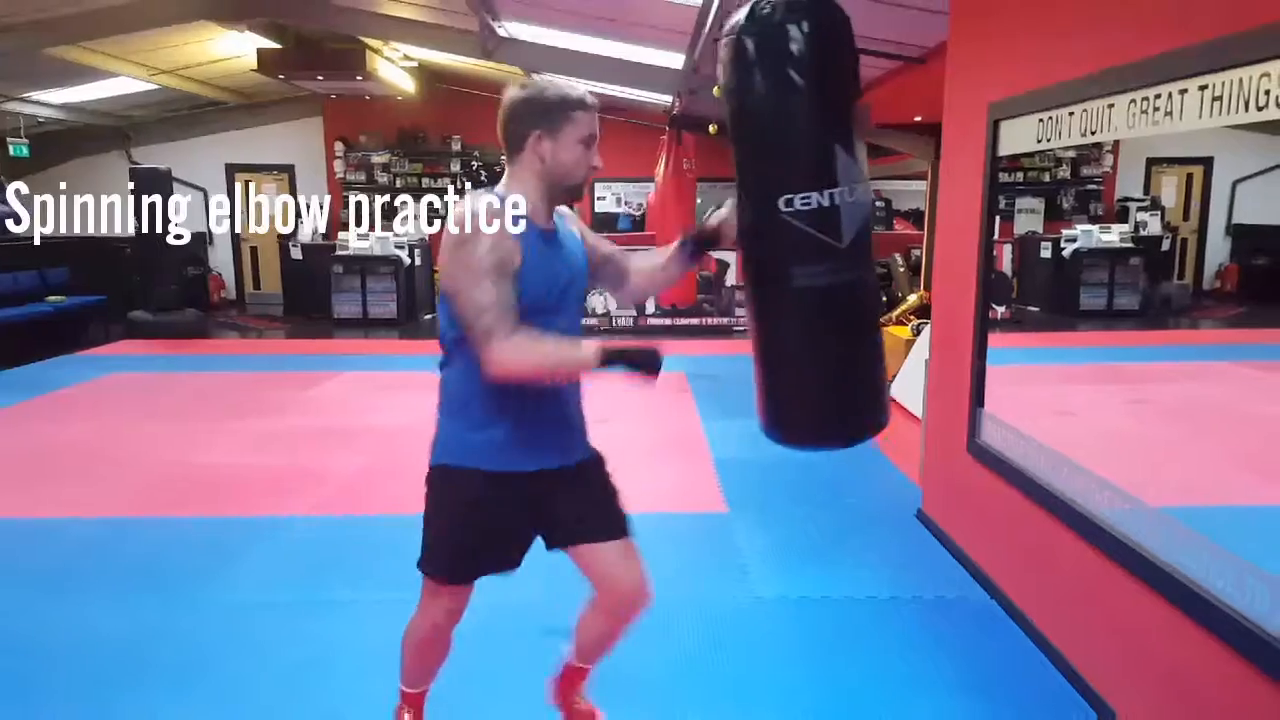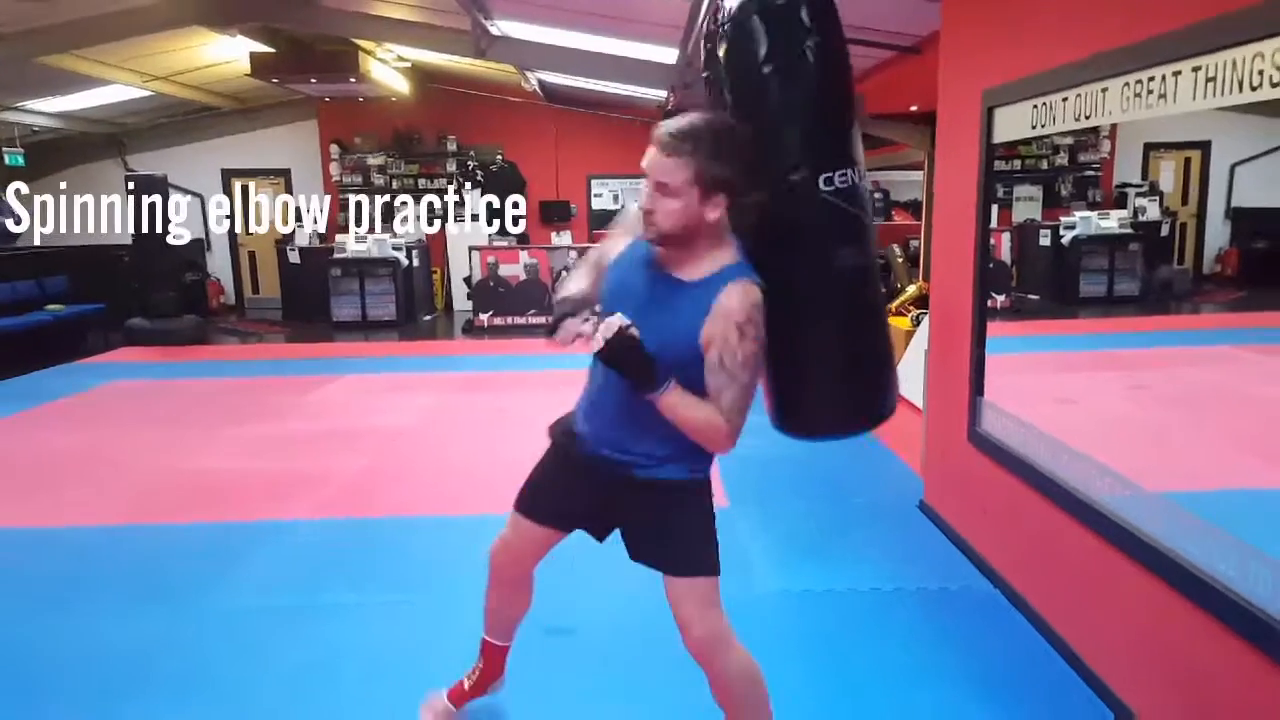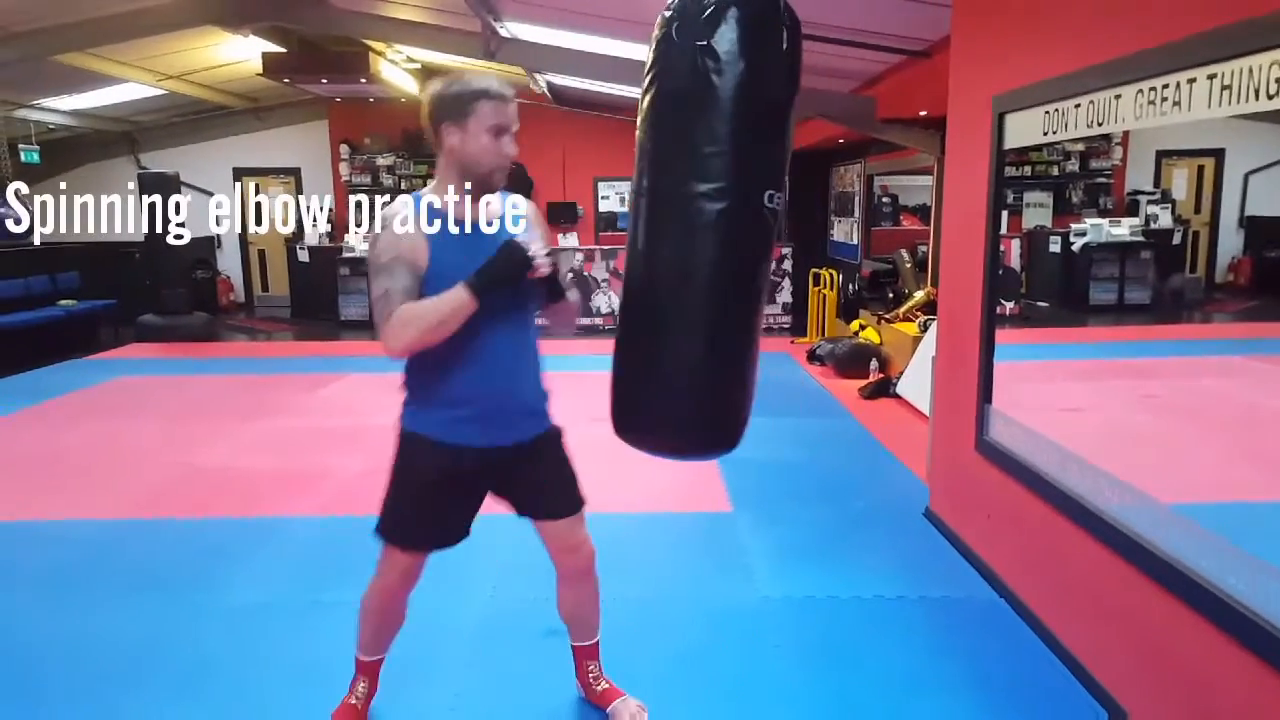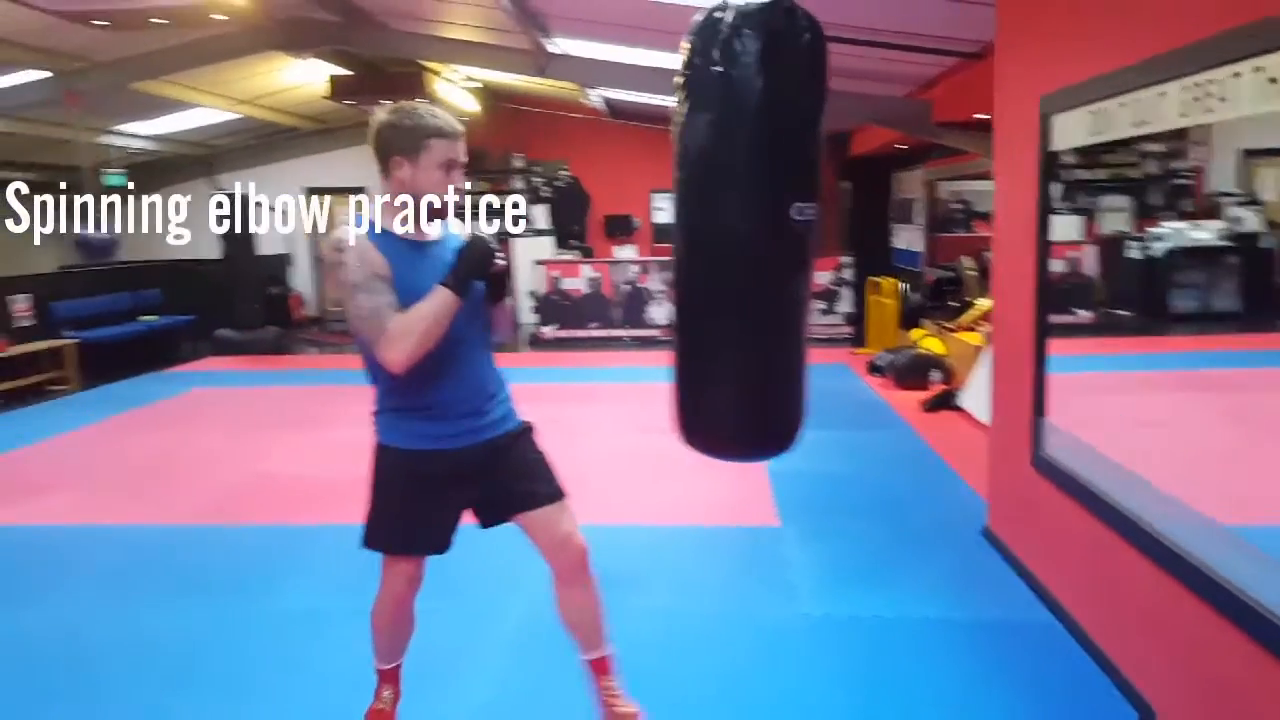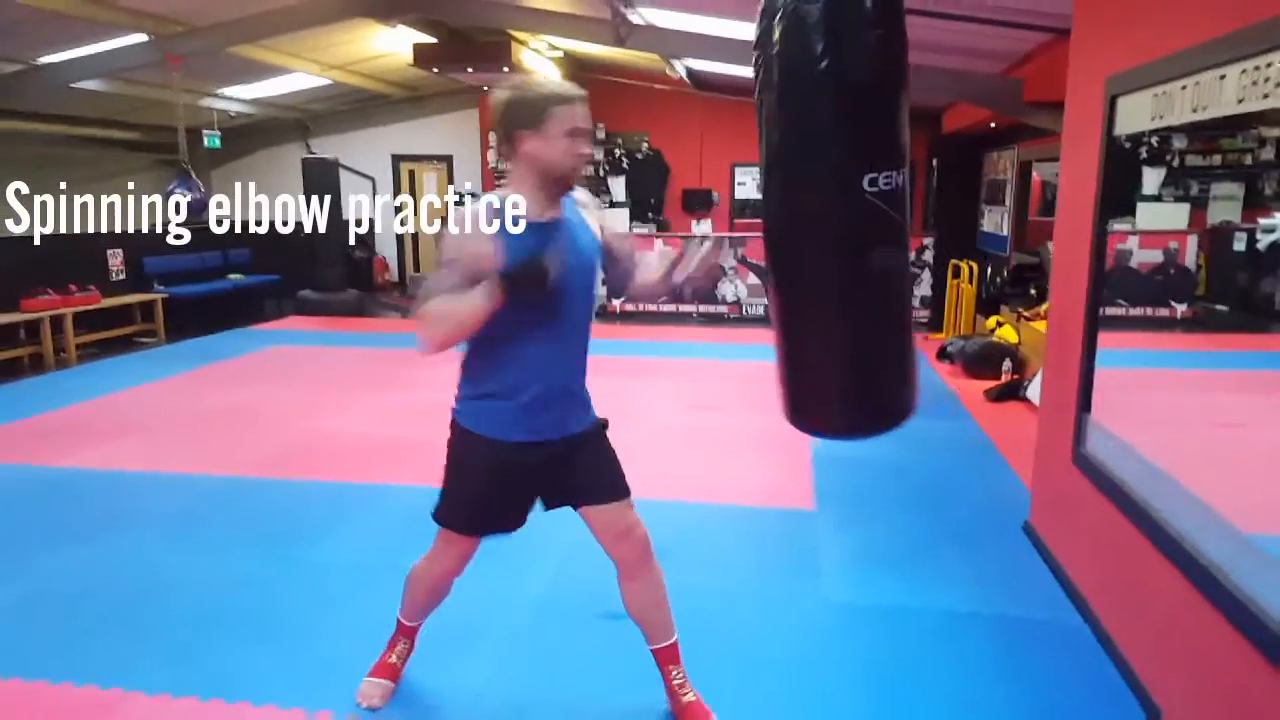
dt=0.7s
person 1, frame 1
left shoulder: (566, 227)
right shoulder: (480, 227)
left elbow: (631, 280)
right elbow: (501, 354)
left wrist: (695, 244)
right wrist: (607, 354)
left hip: (562, 453)
right hip: (478, 462)
left knee: (626, 590)
right knee: (442, 607)
person 1, frame 2
left shoulder: (735, 302)
right shoulder: (632, 232)
left elbow: (721, 433)
right elbow: (583, 287)
left wrist: (647, 376)
right wrist: (571, 308)
left hip: (668, 476)
right hip: (588, 443)
left knee: (706, 634)
right knee: (510, 556)
right ankle: (488, 670)
person 1, frame 3
left shoulder: (521, 214)
right shoulder: (405, 223)
left elbow: (565, 319)
right elbow: (396, 336)
left wrist: (554, 289)
right wrist: (483, 282)
left hip: (526, 431)
right hip: (439, 439)
left knee: (577, 555)
right knee: (397, 571)
person 1, frame 4
left shoulder: (457, 231)
right shoulder: (361, 248)
right elbow: (395, 351)
left wrist: (495, 288)
right wrist: (457, 280)
left hip: (496, 430)
right hip: (414, 448)
left knee: (570, 551)
right knee: (401, 579)
person 1, frame 5
left shoulder: (579, 212)
right shoulder: (478, 227)
left elbow: (630, 270)
right elbow: (435, 331)
left wrist: (668, 275)
right wrist: (505, 284)
left hip: (572, 425)
right hip: (492, 431)
left knee: (633, 546)
right knee: (449, 556)
right ankle: (398, 648)
